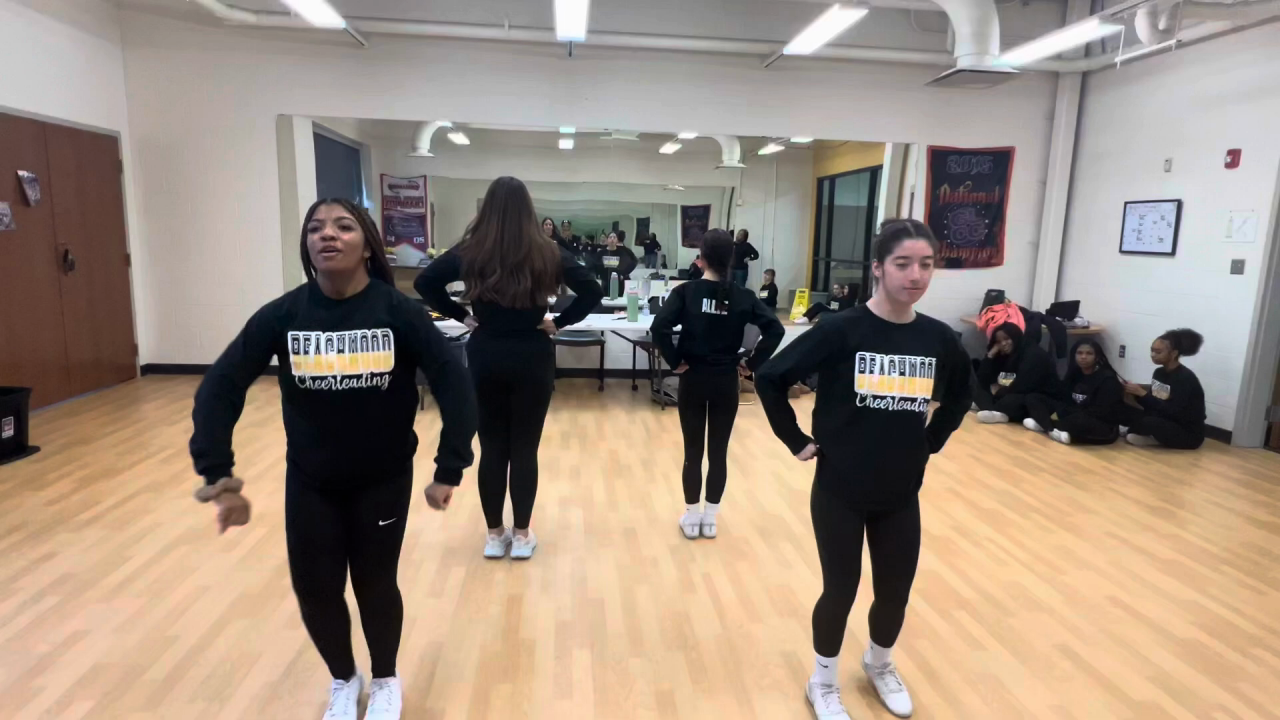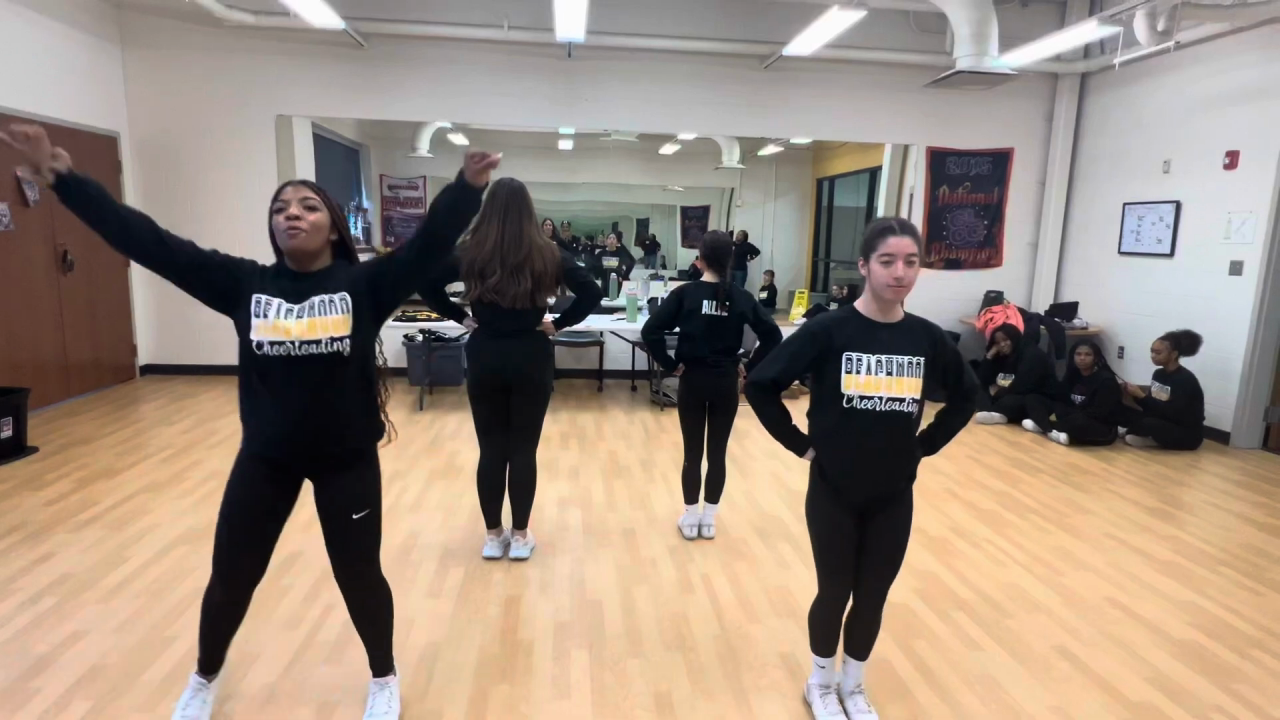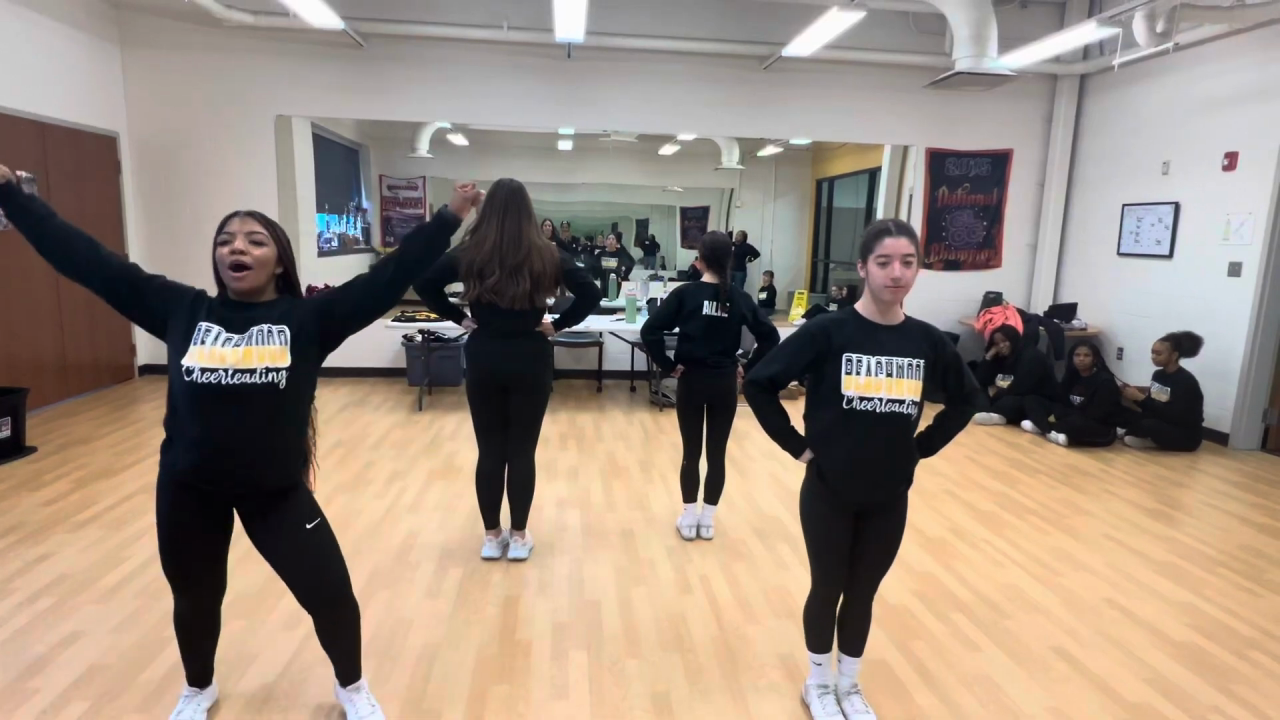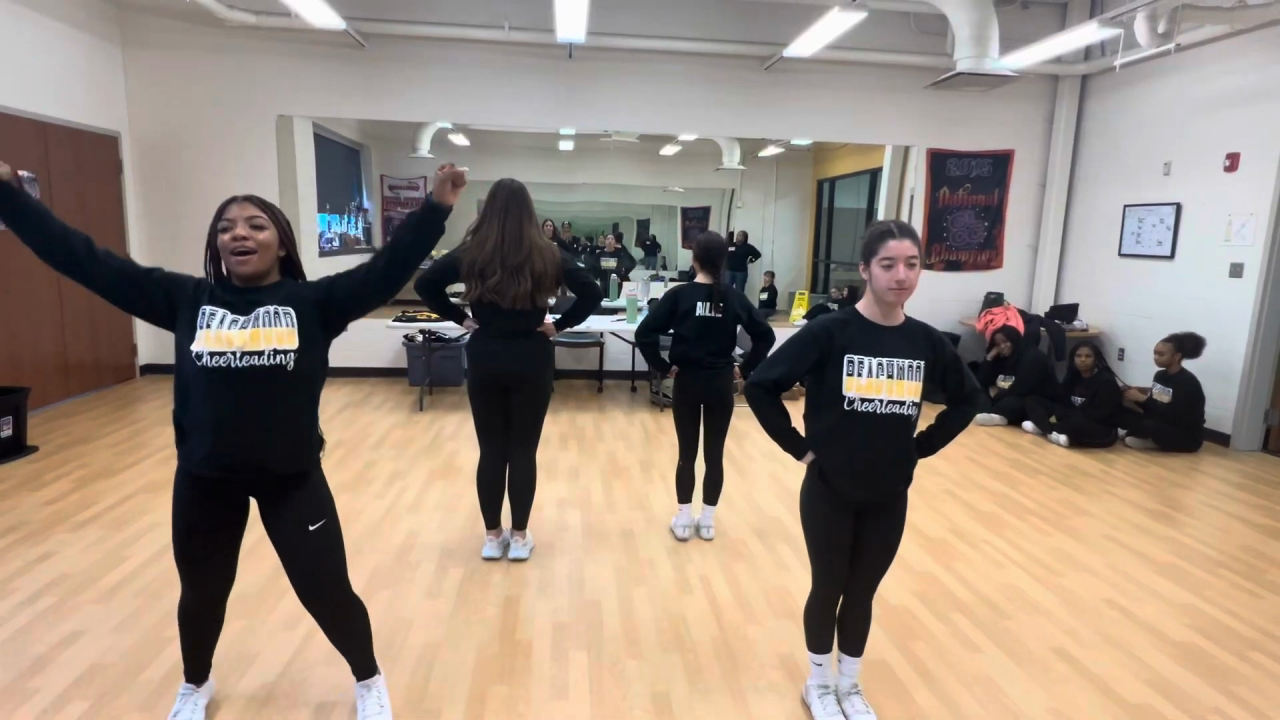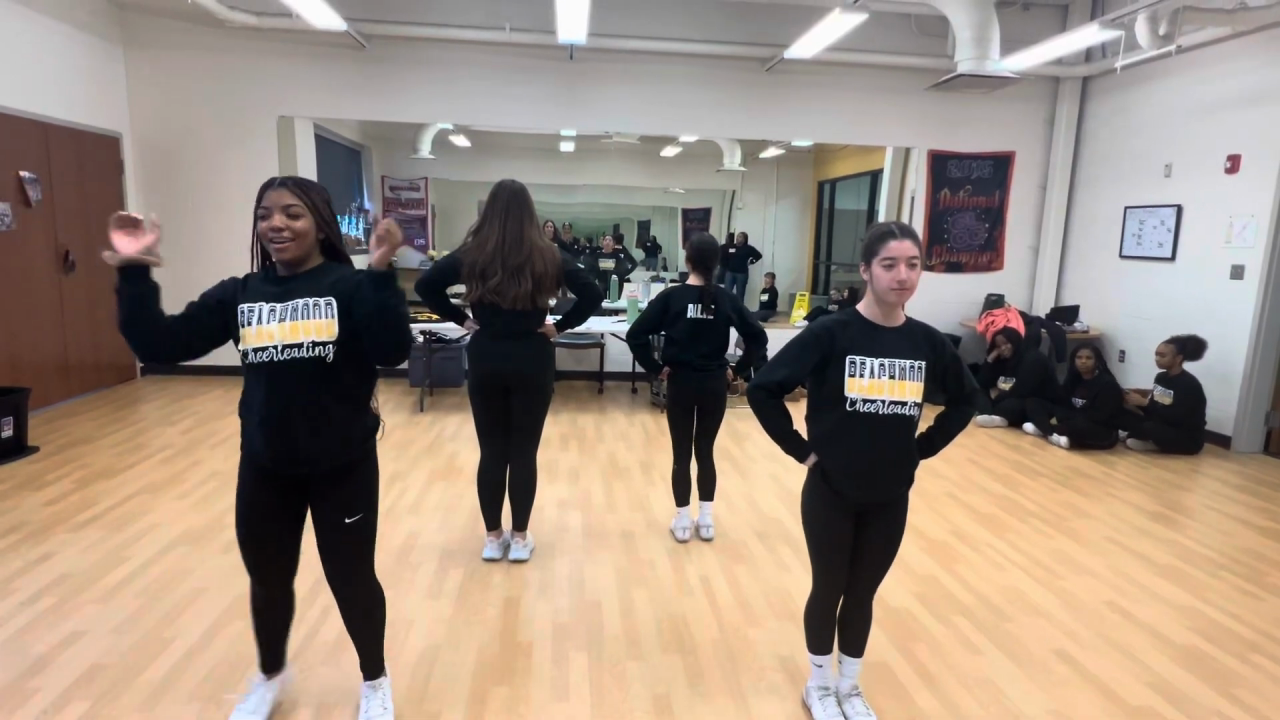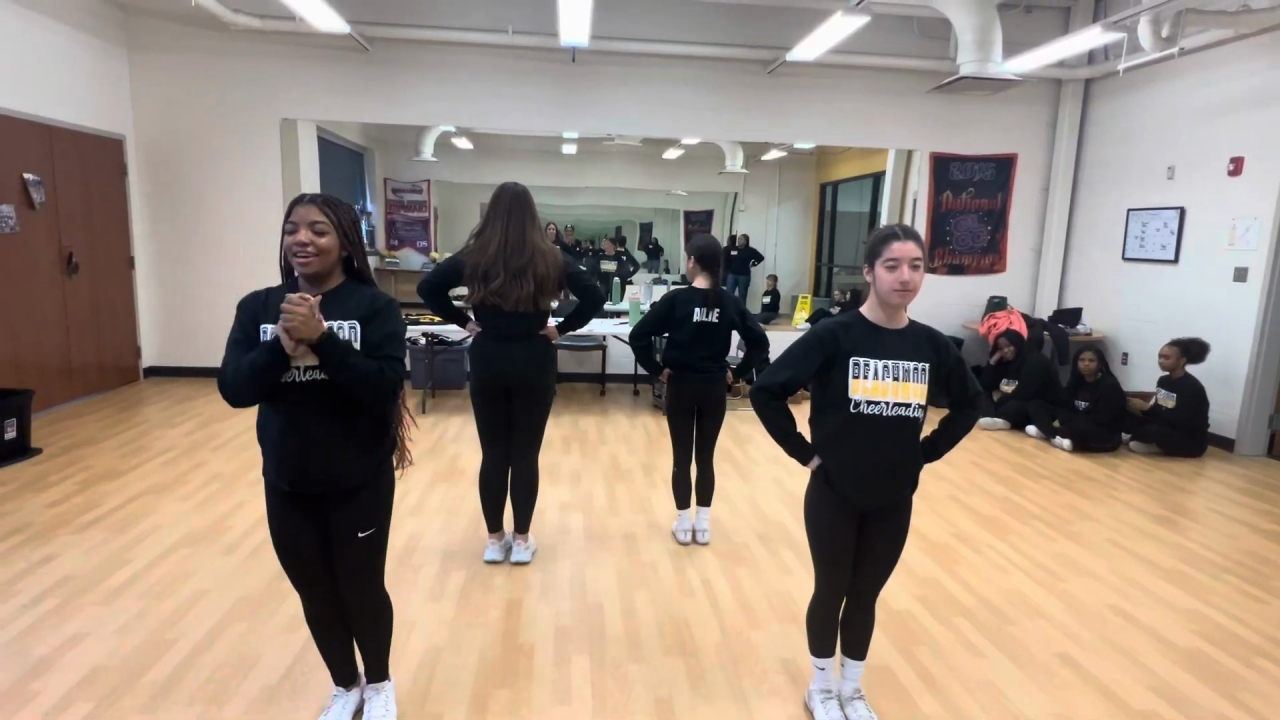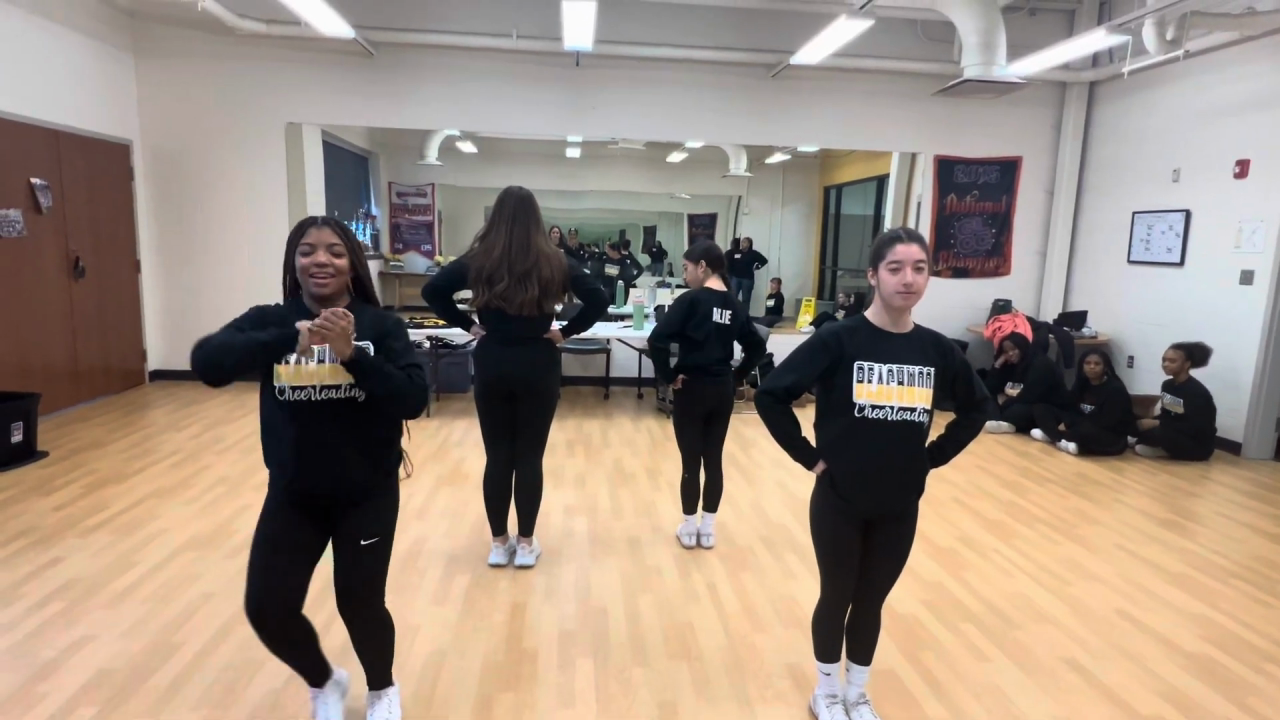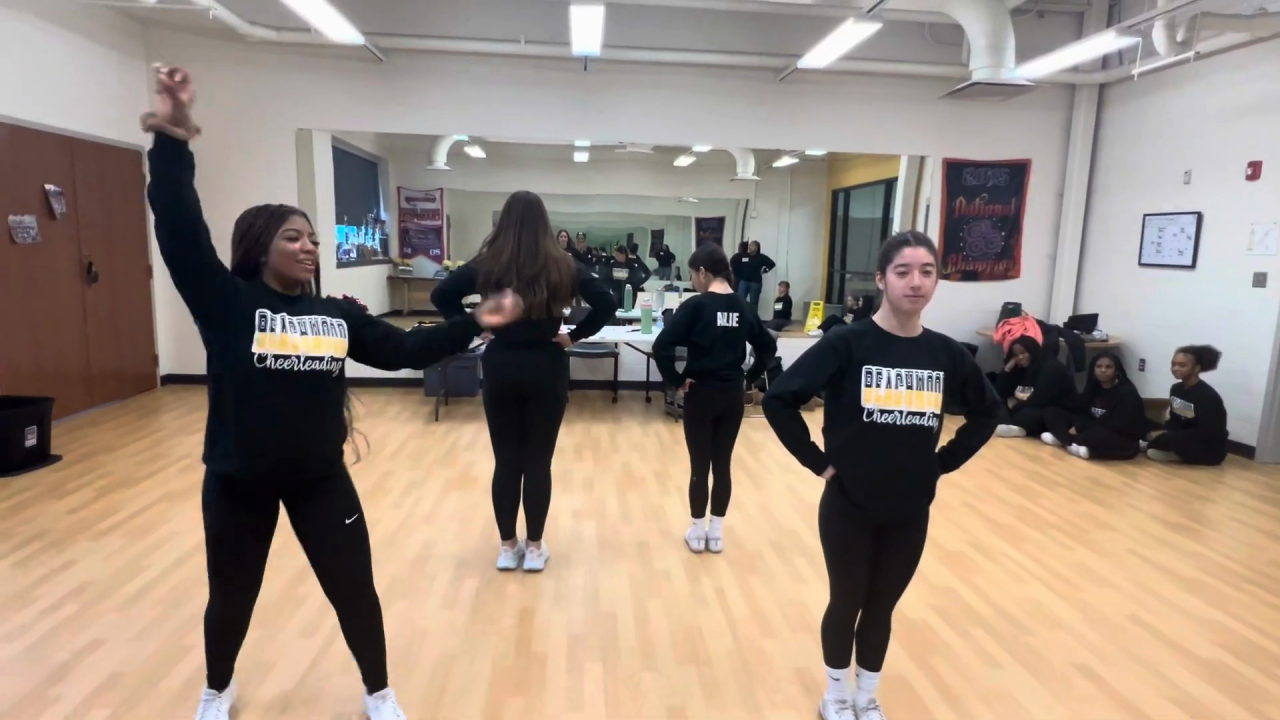
dt=0.3s
person 1, frame 1
left shoulder: (401, 312)
right shoulder: (281, 315)
left elbow: (452, 383)
right elbow: (223, 386)
left wrist: (449, 471)
right wrist: (217, 470)
left hip: (385, 474)
right hip: (313, 475)
left knee: (376, 584)
right knee: (314, 587)
left ankle: (385, 677)
person 1, frame 2
left shoulder: (365, 284)
right shoulder: (243, 283)
left elbow: (428, 243)
right elbow: (161, 247)
left wrist: (467, 186)
right wrist: (64, 181)
left hip: (347, 460)
right hip: (265, 457)
left knee: (360, 574)
right knee: (231, 576)
person 1, frame 3
left shoulder: (306, 319)
right shoulder: (180, 310)
left elbow: (388, 280)
right elbow: (87, 260)
left wrist: (448, 219)
left hip: (276, 488)
right hip: (188, 489)
left knee: (330, 593)
right knee: (195, 599)
person 1, frame 4
left shoulder: (312, 303)
right shoulder: (186, 298)
left elbow: (387, 272)
right elbow: (88, 262)
left wrist: (435, 207)
left hip: (292, 477)
right hip: (205, 479)
left knee: (329, 592)
right knee: (202, 592)
person 1, frame 5
left shoulder: (352, 289)
right shoulder: (238, 294)
left elbow: (390, 351)
right elbow: (158, 349)
left wrist: (382, 275)
right wrist: (134, 272)
left hip: (342, 462)
right hip: (265, 465)
left knee: (352, 577)
right knee: (269, 578)
right ankle: (269, 676)
person 1, frame 6
left shoulder: (375, 307)
right shoulder: (257, 308)
left elbow: (384, 388)
right elbow: (234, 389)
left wrist: (320, 338)
right wrist: (282, 346)
left hip: (360, 480)
right hip: (287, 482)
left knee: (361, 589)
right knee: (315, 593)
person 1, frame 7
left shoulder: (379, 328)
right shoulder: (268, 325)
left elbow: (412, 400)
right elbow: (207, 362)
left wrist: (351, 353)
right wrist: (290, 339)
left hip: (368, 494)
right hip: (293, 495)
left knee: (360, 604)
right knee: (266, 608)
person 1, frame 8
left shoulder: (339, 317)
right shoulder: (229, 304)
left elbow: (404, 349)
right elbow: (178, 228)
left wrist: (474, 322)
right wrist: (171, 137)
left hip: (318, 482)
right hip: (238, 481)
left knee: (353, 592)
right knee: (231, 597)
person 2, frame 1
left shoulder: (940, 338)
right shoulder: (841, 330)
left elbow: (960, 397)
right elbow: (770, 378)
left wrist: (928, 444)
right wrist: (800, 441)
left hip: (900, 493)
right hip: (839, 489)
left knee: (895, 594)
right knee: (840, 590)
left ankle: (879, 661)
person 2, frame 2
left shoulder: (928, 337)
right shoulder: (828, 330)
left elbow: (965, 397)
right elbow: (759, 385)
left wrist: (924, 445)
right wrist: (801, 444)
left hip: (893, 495)
right hip: (833, 490)
left knee: (873, 597)
right knee: (834, 591)
person 2, frame 3
left shoulder: (927, 340)
right shoulder: (827, 331)
left elbow: (966, 399)
right elbow: (758, 384)
left wrist: (922, 447)
right wrist: (797, 444)
left hip: (889, 497)
right hip: (828, 492)
left knee: (862, 593)
right knee: (827, 589)
person 2, frame 4
left shoulder: (927, 341)
right shoulder: (828, 332)
left elbow: (967, 399)
right elbow: (760, 386)
left wrist: (922, 446)
right wrist: (799, 446)
left hip: (888, 496)
right hip: (829, 491)
left knee: (862, 592)
right knee: (827, 588)
person 2, frame 5
left shoulder: (928, 341)
right shoulder: (830, 333)
left elbow: (965, 400)
right elbow: (763, 389)
left wrist: (923, 447)
right wrist: (802, 448)
left hip: (890, 497)
right hip: (830, 492)
left knee: (863, 592)
right knee: (828, 589)
person 2, frame 6
left shoulder: (931, 344)
right shoulder: (834, 335)
left elbow: (969, 403)
right elbow: (765, 391)
left wrist: (928, 452)
right wrist: (805, 451)
left hip: (894, 500)
right hip: (834, 495)
left knee: (866, 596)
right knee: (830, 592)
person 2, frame 7
left shoulder: (938, 349)
right shoulder: (838, 339)
left elbow: (976, 408)
right elbow: (770, 395)
left wrist: (933, 457)
right wrist: (810, 455)
left hip: (900, 505)
right hip: (839, 501)
left knee: (871, 601)
right knee: (836, 597)
person 2, frame 8
left shoulder: (947, 353)
right shoulder: (846, 343)
left elbow: (986, 413)
right elbow: (778, 400)
left wrist: (943, 462)
right wrist: (818, 461)
left hip: (910, 511)
right hip: (849, 506)
left knee: (882, 607)
right knee: (846, 603)
person 3, frame 1
left shoulder: (469, 252)
right shoulder: (546, 254)
left elbow: (425, 283)
right elbow: (592, 291)
left wrist: (461, 315)
right wrist: (559, 321)
left hip: (485, 358)
right hip: (531, 359)
left knee: (491, 449)
right knee: (524, 450)
left ankle: (495, 534)
right ankle: (521, 535)
person 3, frame 2
left shoulder: (470, 253)
right shoulder: (546, 256)
left elbow: (425, 283)
right elbow: (592, 292)
left wrist: (460, 316)
right wrist: (559, 323)
left hip: (484, 359)
right hip: (530, 360)
left knee: (490, 450)
right knee: (523, 451)
left ankle: (492, 535)
right ankle: (520, 536)
person 3, frame 3
left shoulder: (469, 253)
right shoulder: (545, 256)
left elbow: (424, 284)
right elbow: (591, 293)
left wrist: (459, 317)
right wrist: (558, 324)
left hip: (483, 359)
right hip: (529, 360)
left knee: (489, 451)
right knee: (522, 452)
left ankle: (492, 535)
right ankle: (519, 536)
person 3, frame 4
left shoulder: (470, 254)
right shoulder: (547, 256)
left elbow: (424, 284)
right elbow: (592, 293)
left wrist: (460, 317)
right wrist: (559, 324)
left hip: (484, 359)
right hip: (531, 360)
left knee: (490, 451)
right knee: (523, 451)
left ankle: (492, 536)
right ankle: (519, 536)
person 3, frame 5
left shoulder: (471, 255)
right shoulder: (547, 257)
left elbow: (425, 286)
right elbow: (592, 294)
left wrist: (461, 319)
right wrist: (560, 326)
left hip: (485, 360)
right hip: (531, 362)
left knee: (491, 451)
right knee: (523, 452)
left ankle: (492, 537)
right ankle: (519, 538)
person 3, frame 6
left shoulder: (473, 257)
right shoulder: (549, 259)
left elbow: (428, 288)
right elbow: (594, 297)
left wrist: (463, 321)
right wrist: (562, 328)
left hip: (487, 362)
right hip: (533, 363)
left knee: (493, 453)
right knee: (525, 454)
left ankle: (494, 539)
right ankle: (521, 540)
person 3, frame 7
left shoulder: (478, 261)
right shoulder: (553, 263)
left elbow: (432, 291)
right elbow: (598, 300)
left wrist: (468, 325)
right wrist: (566, 331)
left hip: (491, 365)
right hip: (537, 367)
left knee: (497, 457)
right knee: (529, 458)
left ankle: (499, 543)
right ankle: (525, 543)
person 3, frame 8
left shoulder: (486, 265)
right shoulder: (561, 267)
left elbow: (443, 296)
right elbow: (606, 303)
right wrist: (574, 335)
left hip: (500, 369)
right hip: (546, 370)
left knee: (506, 460)
right knee: (538, 461)
left ankle: (507, 546)
right ankle: (534, 547)
person 4, frame 1
left shoulder: (686, 292)
right shoulder: (741, 296)
left elbow: (660, 327)
right elbow: (774, 329)
left wrist: (675, 361)
right wrist: (751, 363)
left hip: (693, 379)
right hip: (726, 381)
left knee: (693, 451)
right knee: (718, 452)
left ankle: (691, 517)
right ankle: (710, 519)
person 4, frame 2
left shoulder: (685, 293)
right shoulder: (741, 297)
left elbow: (651, 331)
right elbow: (773, 335)
left wrist: (670, 364)
right wrist: (750, 367)
left hip: (693, 380)
right hip: (726, 382)
left knee: (692, 452)
right knee: (717, 452)
left ankle: (691, 518)
right ankle: (709, 519)
person 4, frame 3
left shoulder: (685, 293)
right shoulder: (739, 298)
left elbow: (650, 331)
right elbow: (770, 336)
left wrist: (668, 365)
right wrist: (748, 368)
left hip: (691, 380)
right hip: (725, 383)
left knee: (691, 452)
right knee: (717, 452)
left ankle: (689, 518)
right ankle: (708, 519)
person 4, frame 4
left shoulder: (679, 295)
right shoulder: (734, 298)
left elbow: (644, 334)
right elbow: (765, 336)
left wrist: (663, 367)
right wrist: (744, 368)
left hip: (687, 381)
right hip: (722, 383)
left knee: (687, 452)
right knee: (715, 453)
left ankle: (683, 519)
right ankle: (707, 520)
person 4, frame 5
left shoulder: (671, 297)
right shoulder: (726, 299)
left elbow: (636, 335)
right elbow: (758, 337)
left wrist: (656, 368)
right wrist: (736, 369)
left hip: (680, 383)
right hip: (715, 384)
left knee: (682, 454)
right knee: (706, 452)
left ankle: (683, 522)
right ankle: (706, 519)
person 4, frame 6
left shoulder: (677, 299)
right shoulder: (730, 302)
left elbow: (638, 335)
right elbow: (760, 342)
left wrist: (656, 369)
right wrist: (736, 373)
left hip: (681, 385)
right hip: (715, 388)
left knee: (681, 457)
right knee: (705, 457)
left ankle: (684, 523)
right ankle: (703, 524)
person 4, frame 7
left shoulder: (692, 300)
right shoulder: (734, 305)
left elbow: (658, 339)
right elbow: (757, 347)
left wrist: (667, 375)
right wrist: (736, 376)
left hip: (691, 389)
right hip: (723, 391)
left knee: (691, 462)
right knee: (713, 461)
left ankle: (689, 528)
right ankle: (707, 528)
person 4, frame 8
left shoulder: (696, 306)
right shoulder: (743, 307)
left elbow: (662, 346)
right elbow: (768, 346)
left wrist: (676, 380)
right wrist: (748, 377)
left hip: (701, 394)
right hip: (733, 395)
left knee: (700, 466)
right knee: (722, 464)
left ankle: (697, 531)
right ankle: (716, 532)
